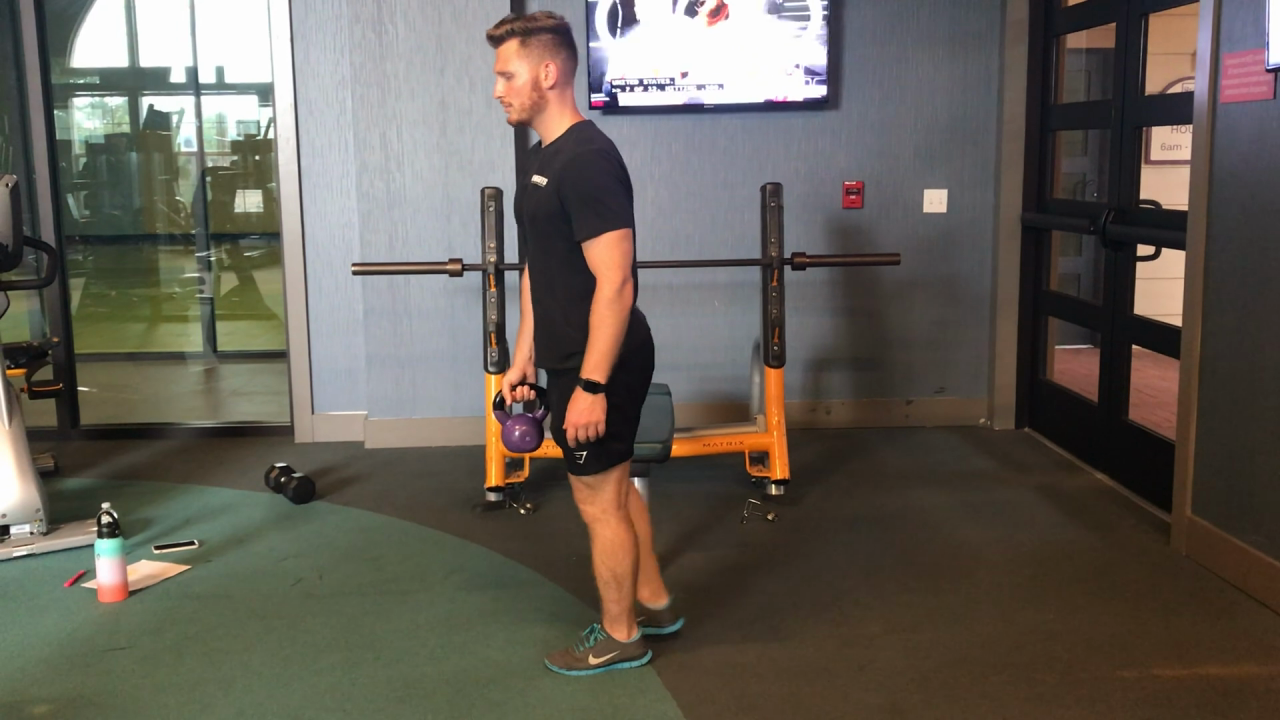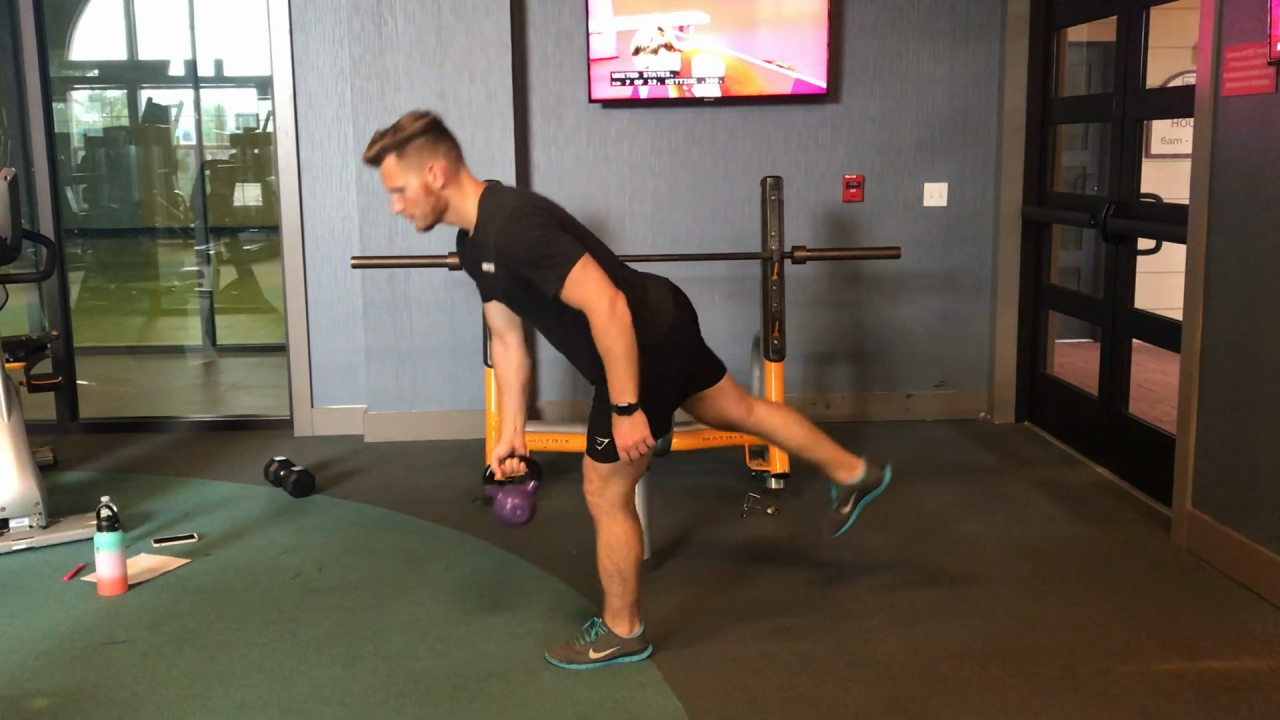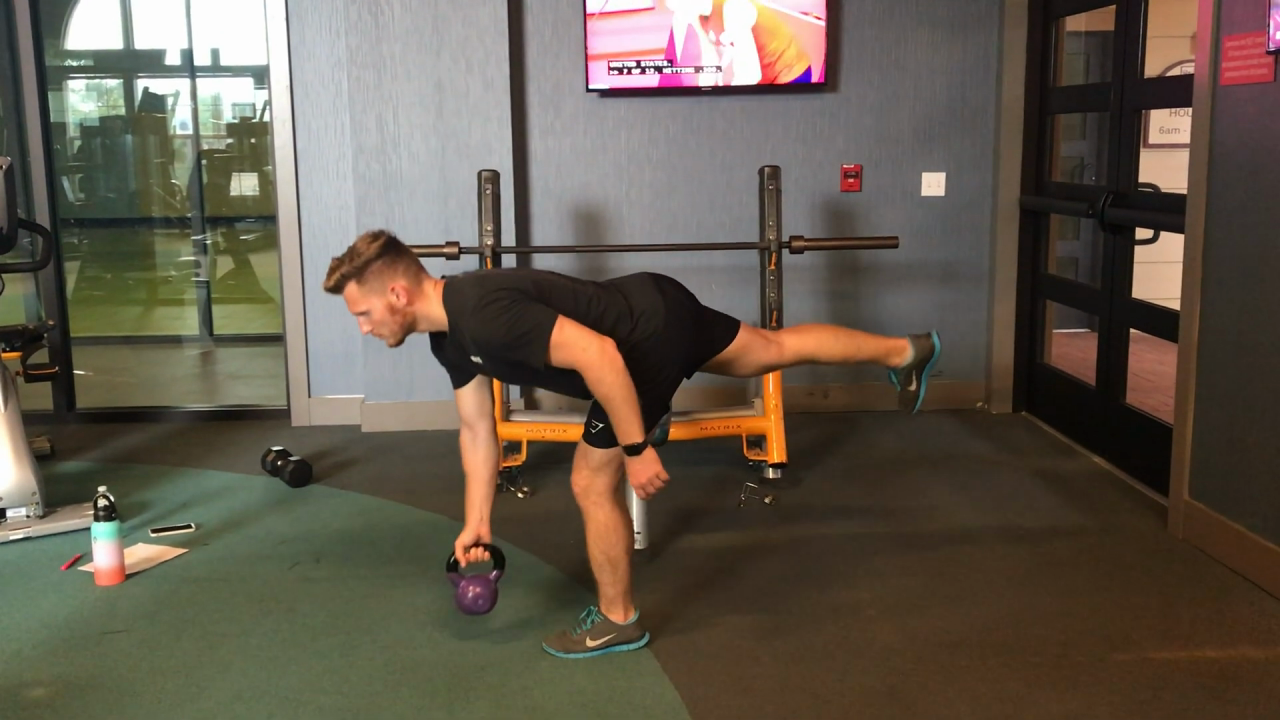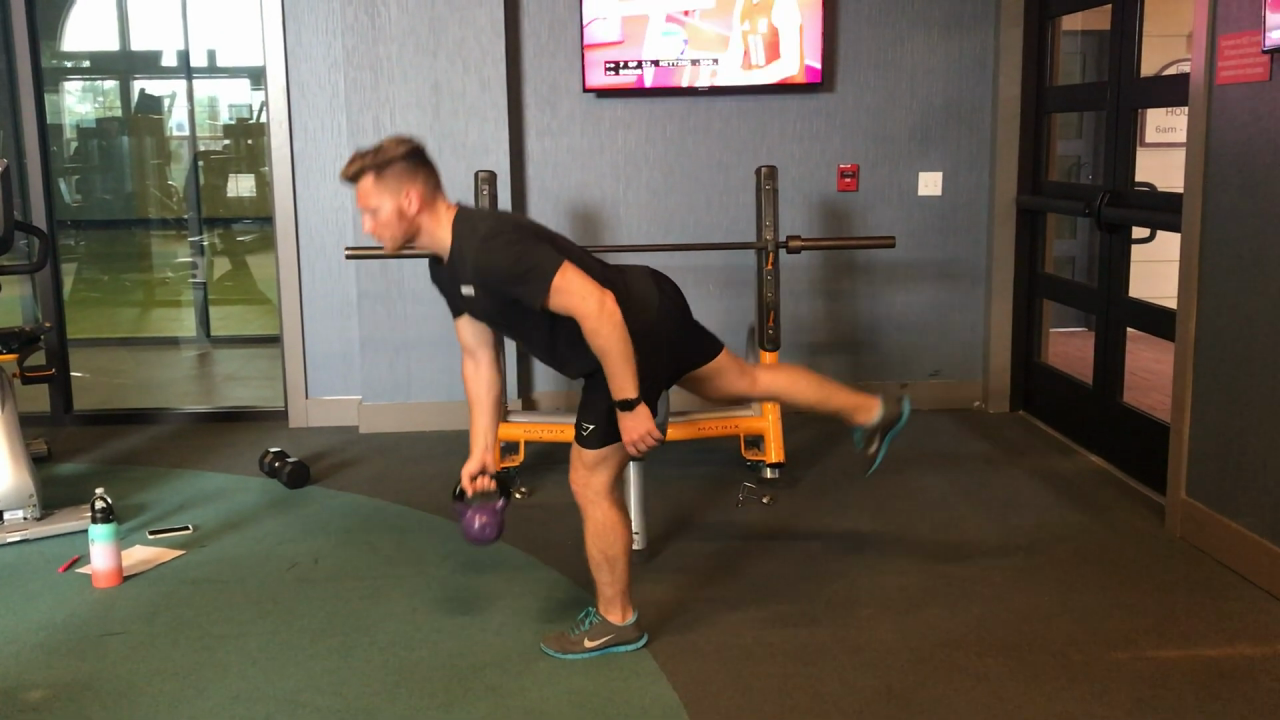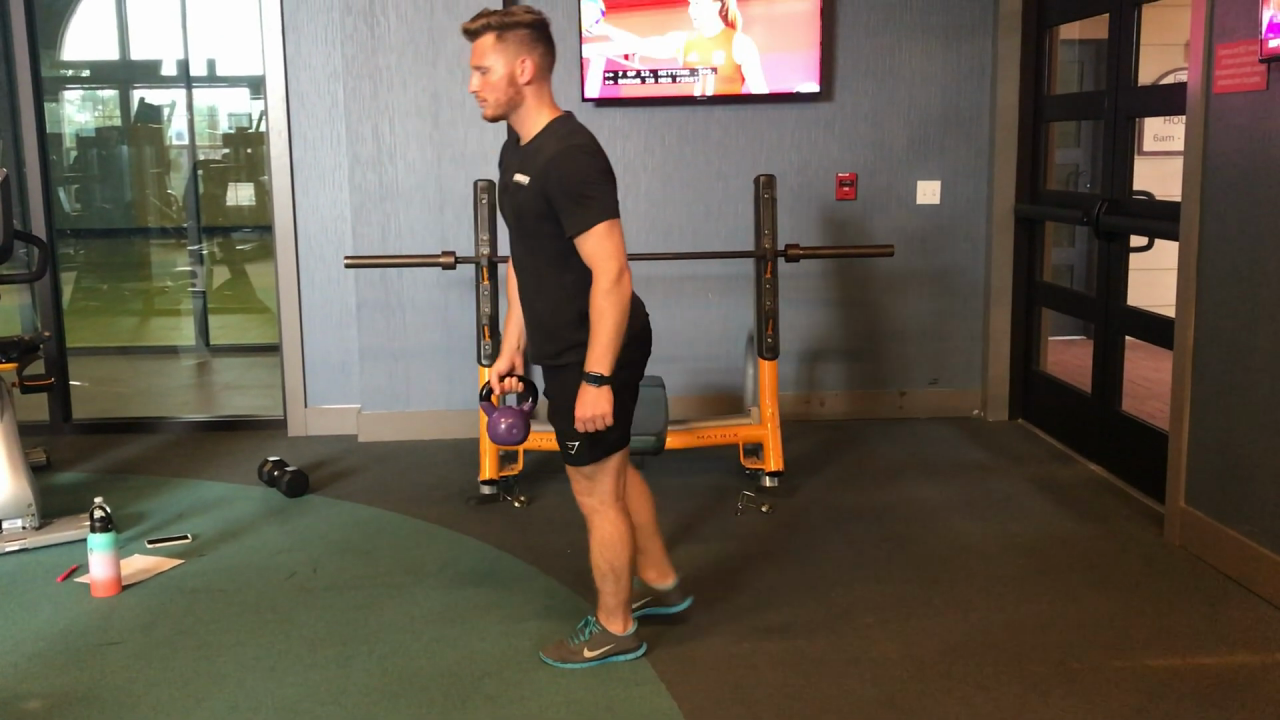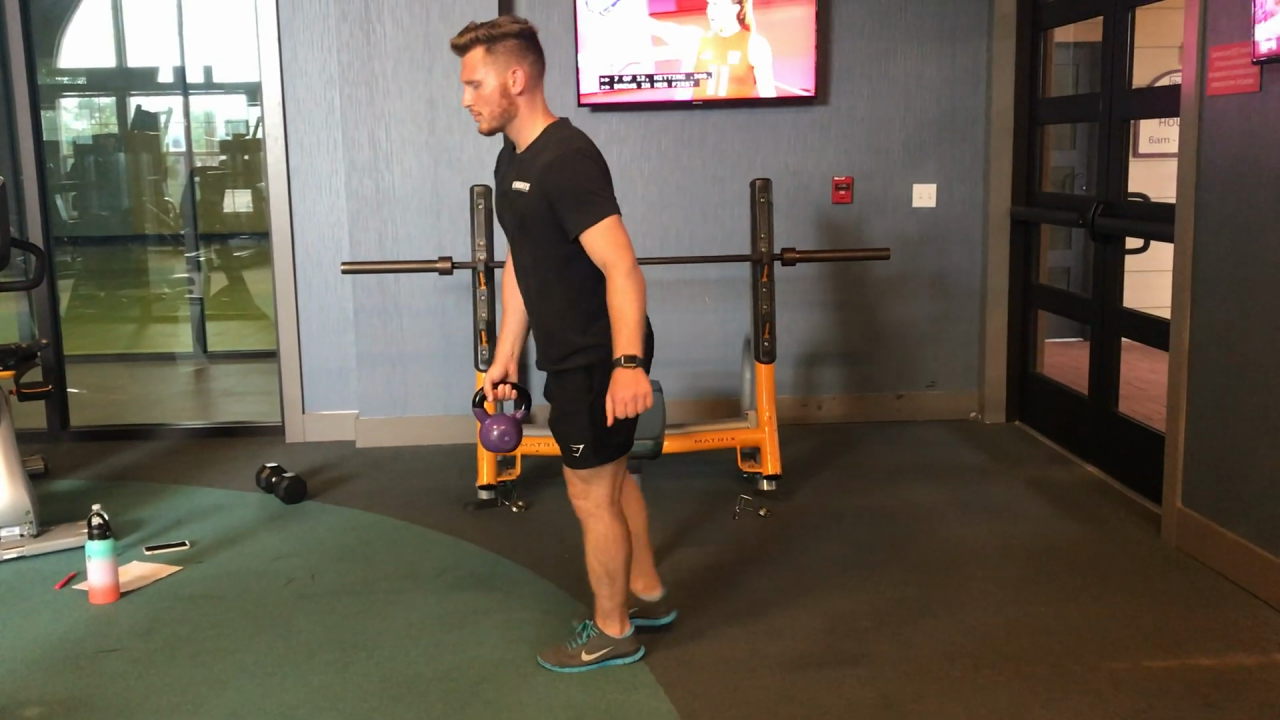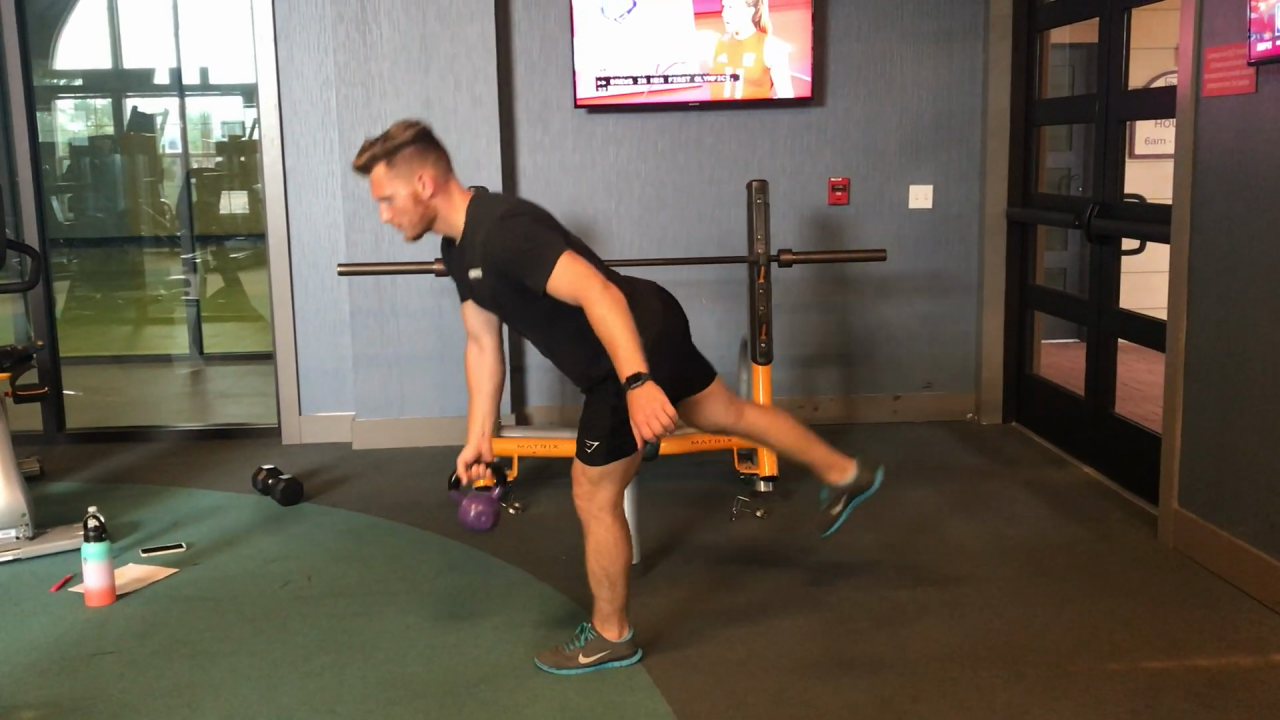
dt=0.7s
person 1, frame 1
left shoulder: (588, 161)
right shoulder: (539, 159)
left elbow: (615, 285)
left wrist: (591, 385)
right wrist: (523, 356)
left hip: (598, 364)
right hip: (573, 358)
left knee: (598, 500)
right knee: (612, 485)
left ankle: (619, 639)
right ankle: (654, 600)
person 1, frame 2
left shoulder: (513, 226)
right shoulder: (474, 240)
left elbow: (608, 307)
right elbow: (507, 339)
left wrist: (625, 410)
right wrist: (511, 432)
left hip: (646, 339)
right hip: (659, 326)
left knee: (605, 491)
right knee: (737, 408)
left ankle: (621, 633)
right ankle: (850, 473)
person 1, frame 3
left shoulder: (485, 316)
right shoulder: (450, 336)
left elbow: (598, 357)
right elbow: (477, 430)
left wrist: (637, 448)
right wrist: (477, 523)
left hip: (650, 334)
right hip: (657, 308)
left knee: (591, 482)
right knee: (773, 349)
left ankle: (617, 621)
right ankle: (903, 353)
person 1, frame 4
left shoulder: (489, 248)
right shoulder: (447, 265)
left elbow: (597, 308)
right elbow: (478, 357)
left wrist: (628, 405)
right wrist: (481, 450)
left hip: (636, 324)
right hip: (647, 310)
left knee: (590, 481)
right knee: (747, 380)
left ankle: (615, 622)
right ankle: (871, 412)
person 1, frame 5
left shoulder: (570, 155)
right shoulder: (519, 151)
left elbow: (612, 274)
left wrist: (597, 379)
right wrist: (512, 347)
left hip: (591, 354)
right hip: (566, 347)
left knee: (597, 493)
right knee: (616, 477)
left ankle: (615, 630)
right ankle: (659, 583)
person 1, frame 6
left shoulder: (567, 160)
right shoulder: (513, 160)
left elbow: (621, 268)
left wrist: (629, 362)
right wrist: (505, 355)
left hip: (595, 359)
right hip: (571, 354)
left knee: (591, 496)
right knee: (609, 480)
left ankle: (612, 633)
right ankle: (645, 592)
person 1, frame 7
left shoulder: (500, 232)
right shoulder: (459, 249)
left elbow: (600, 296)
right elbow: (482, 343)
left wrist: (637, 384)
right wrist: (478, 438)
left hip: (637, 342)
right hip: (650, 333)
left knee: (594, 495)
right knee: (728, 413)
left ankle: (610, 638)
right ankle: (841, 475)
